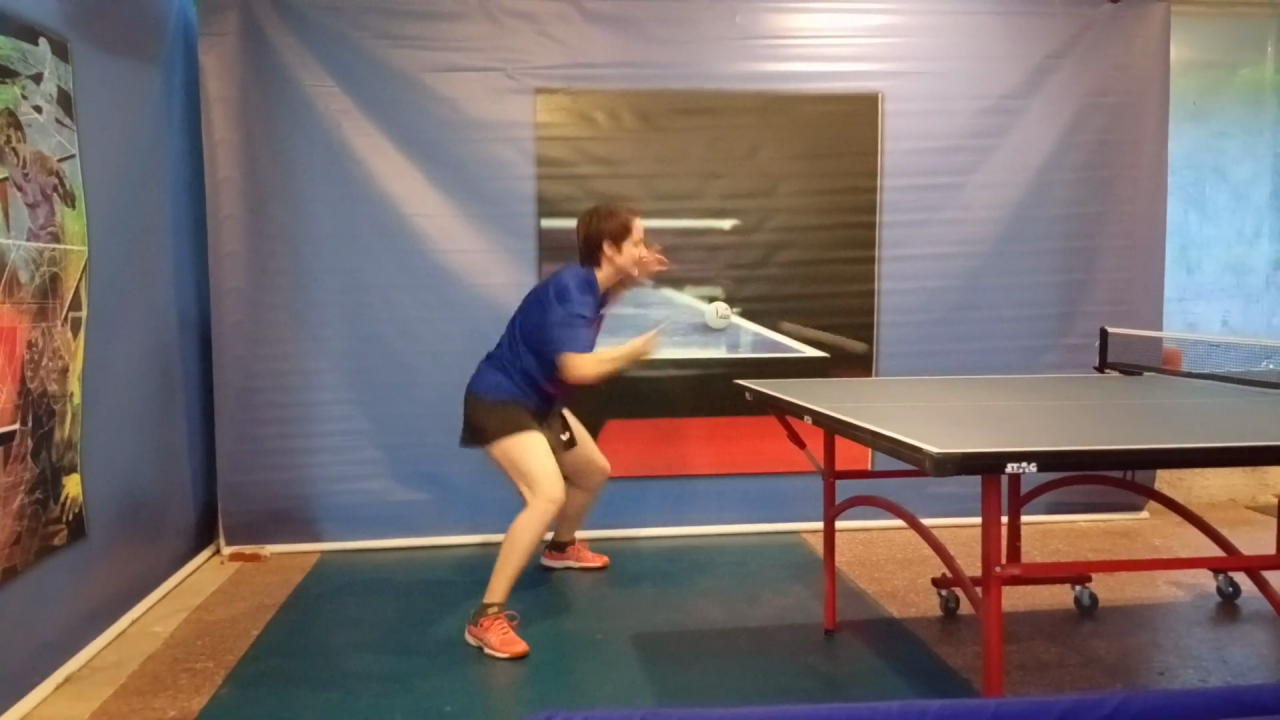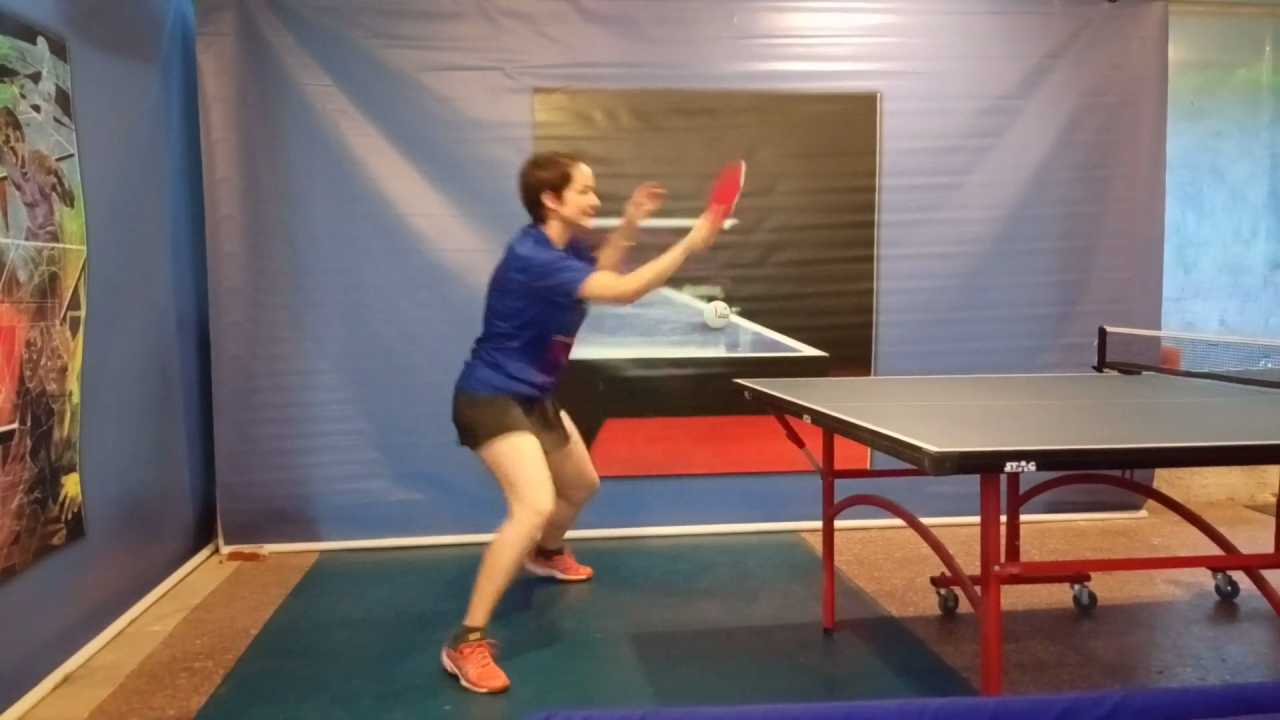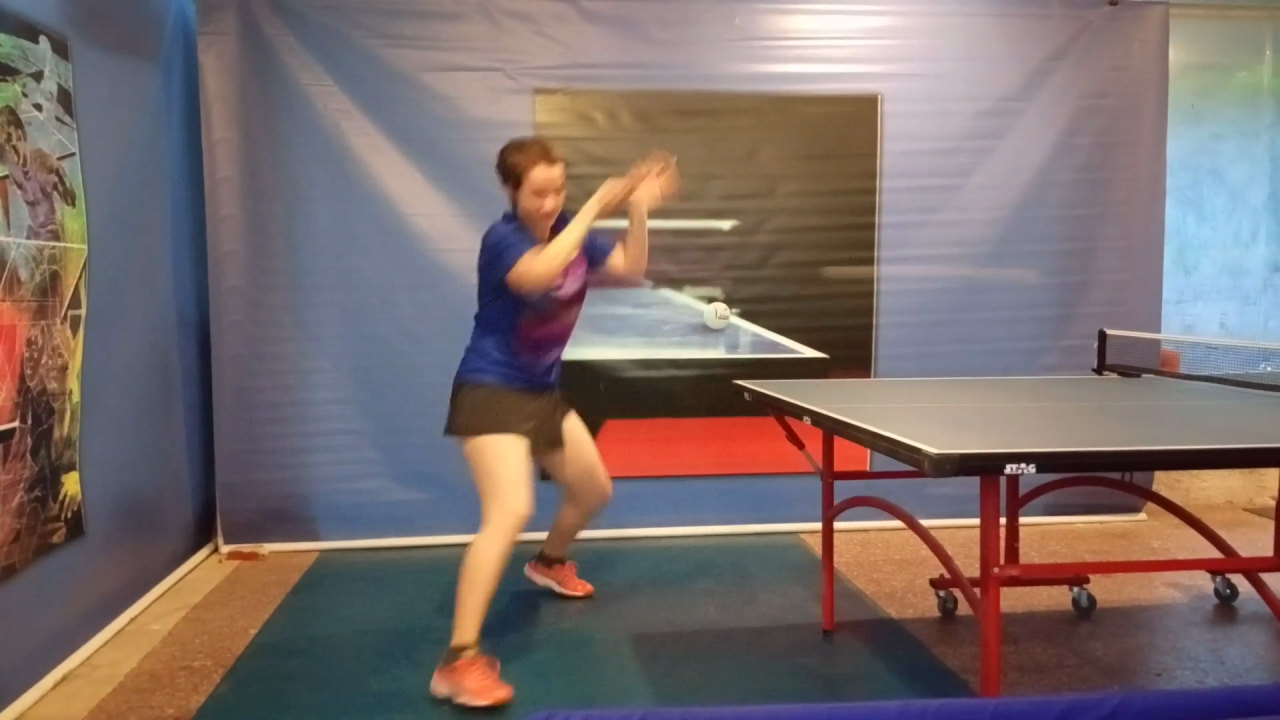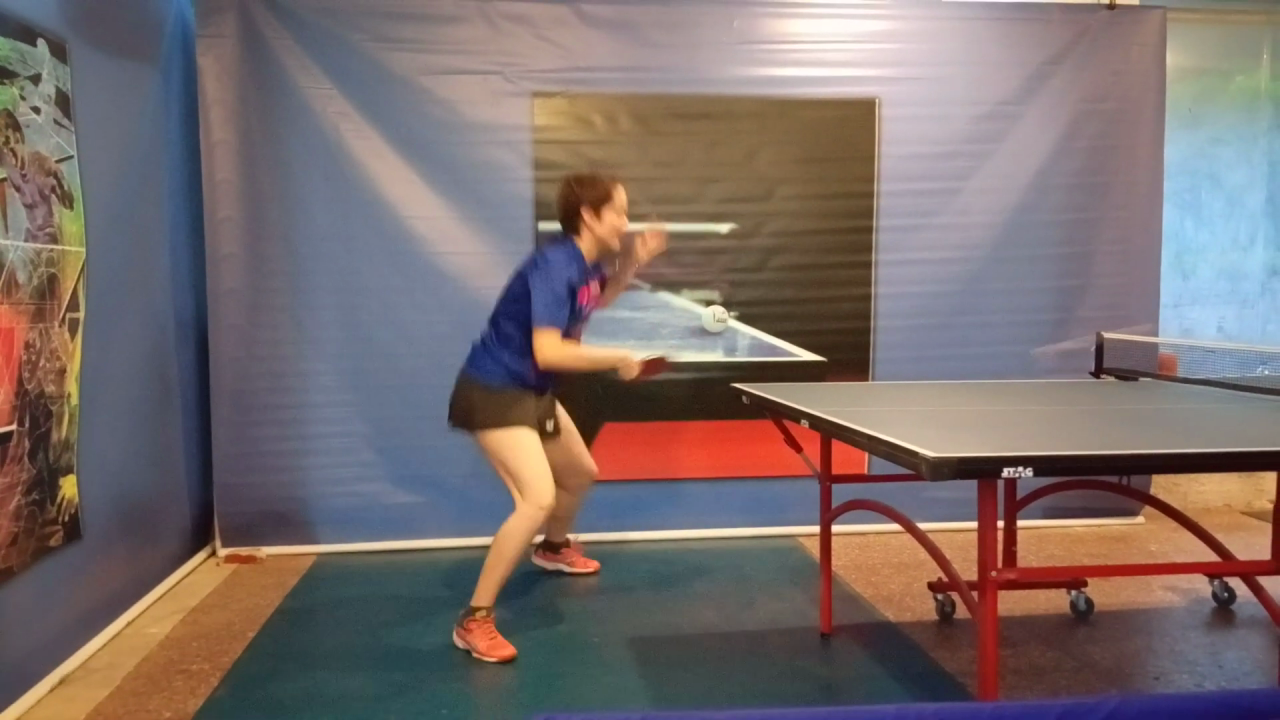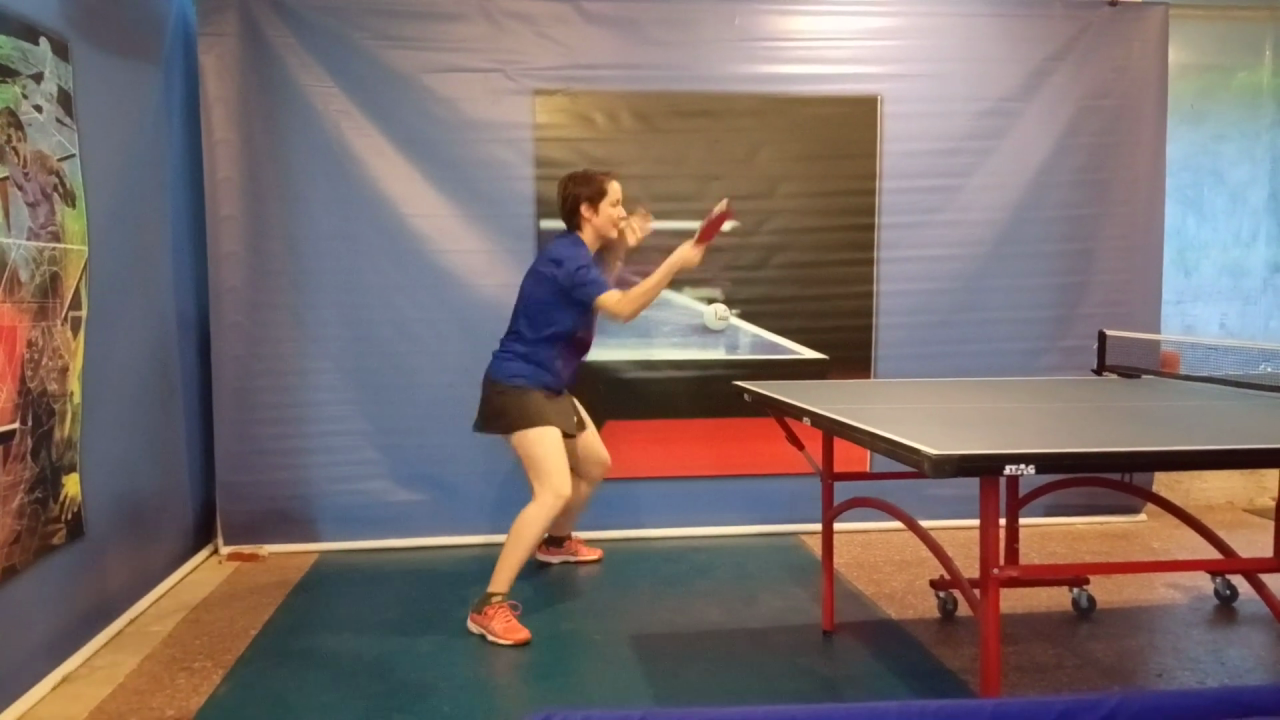
dt=0.5s
person 1, frame 1
left shoulder: (591, 284)
right shoulder: (570, 292)
right elbow: (579, 369)
left wrist: (632, 277)
right wrist: (635, 350)
left hip: (537, 402)
right hip: (499, 403)
left knee: (594, 472)
right knee: (547, 496)
left ankle: (562, 547)
right ankle: (487, 616)
person 1, frame 2
left shoulder: (568, 244)
right shoulder: (529, 257)
left elbow: (601, 272)
right elbow: (616, 290)
left wrist: (629, 224)
right wrist: (690, 242)
left hip: (534, 395)
right hip: (495, 399)
left knee: (582, 484)
right knee: (533, 509)
left ankle: (545, 552)
right ankle: (466, 642)
person 1, frame 3
left shoulder: (573, 234)
right shoulder: (501, 238)
left elbow: (631, 267)
right elbow: (539, 274)
left wrist: (637, 208)
right wrist: (591, 209)
left hip: (543, 394)
right hip: (489, 394)
left knee: (595, 490)
right knee: (510, 511)
left ankle: (550, 561)
right ankle: (461, 659)
person 1, frame 4
left shoulder: (580, 259)
right shoulder: (555, 268)
left elbow: (600, 296)
right elbow: (548, 352)
left wrist: (634, 261)
right wrist: (617, 359)
left hip: (527, 391)
right hip: (492, 389)
left knee: (580, 475)
right knee: (538, 500)
left ankle: (555, 547)
right ankle: (474, 618)
person 1, frame 5
left shoulder: (580, 252)
right shoulder: (567, 260)
left elbow: (602, 293)
right elbow: (623, 308)
left wrist: (622, 247)
right wrist: (675, 262)
left hip: (548, 386)
right hip: (519, 389)
left knee: (595, 464)
right knee: (555, 490)
left ankle: (557, 542)
right ankle: (490, 605)
